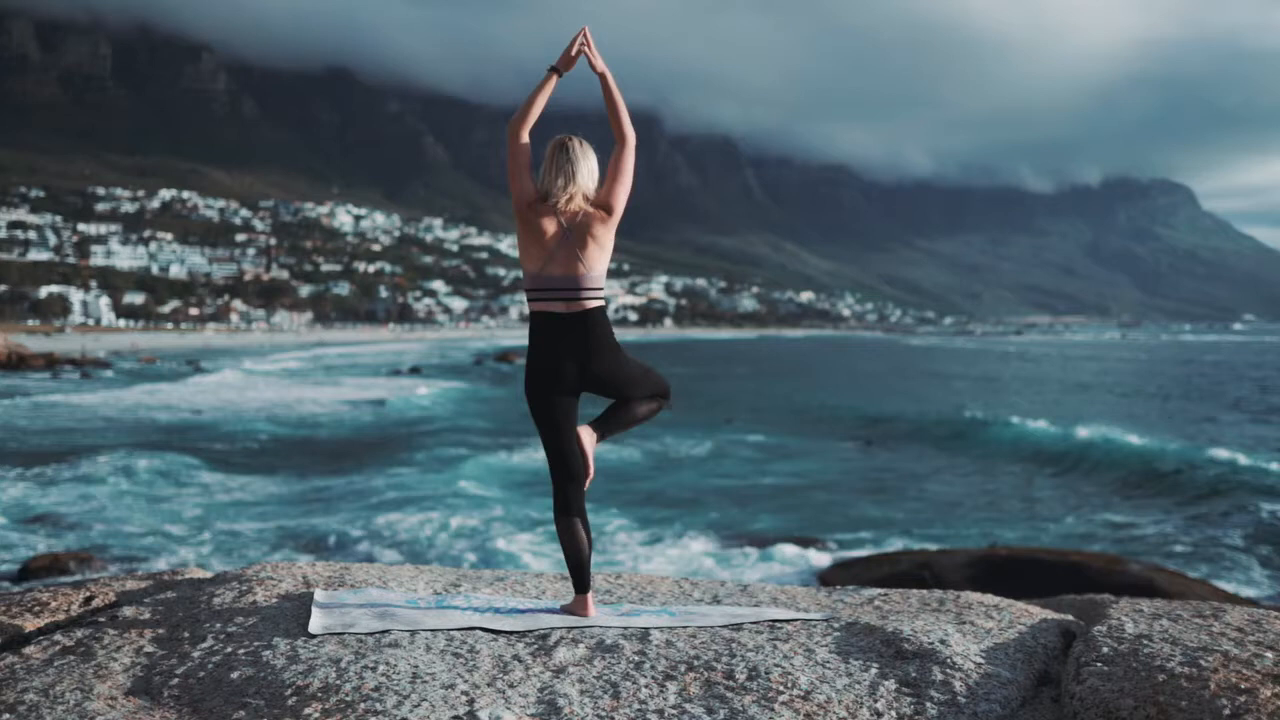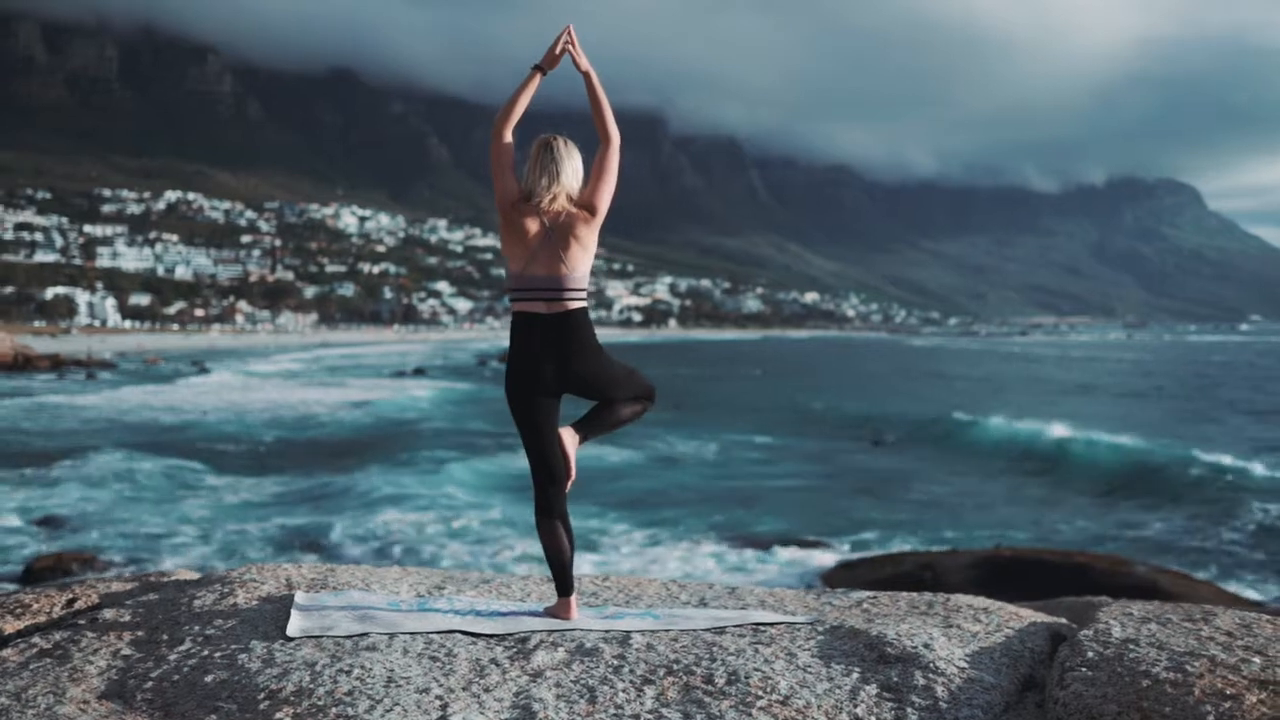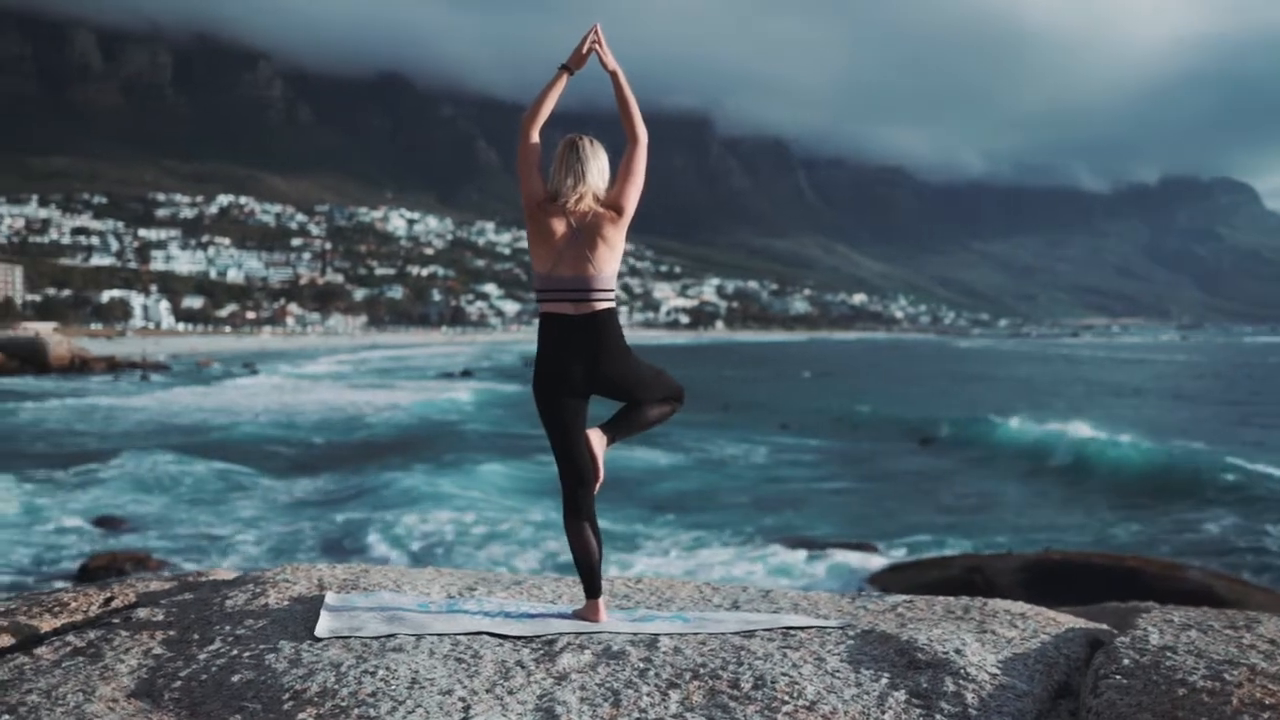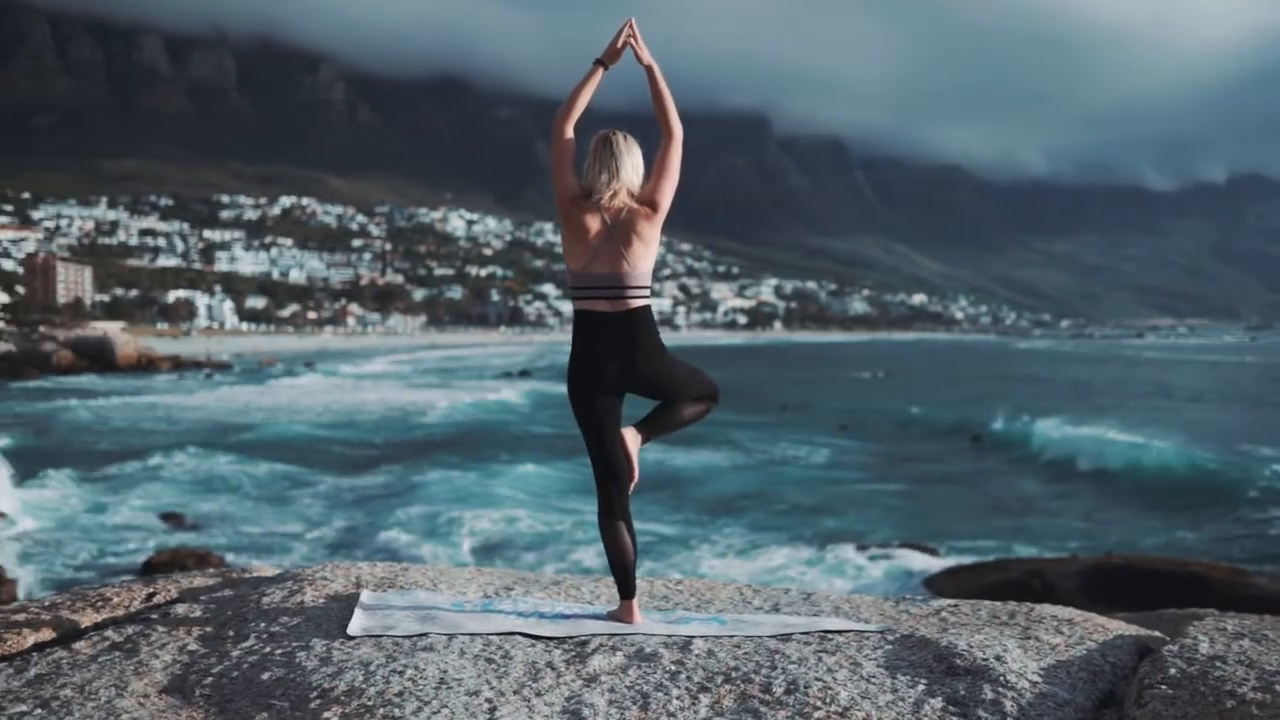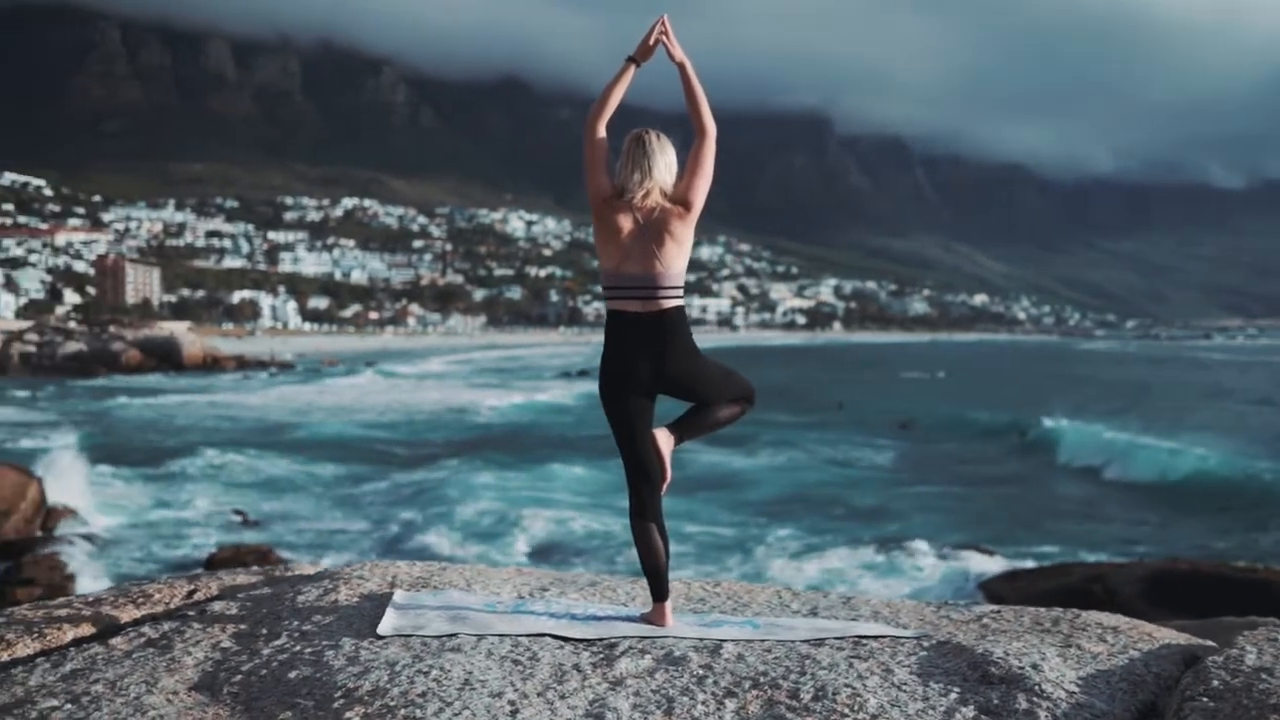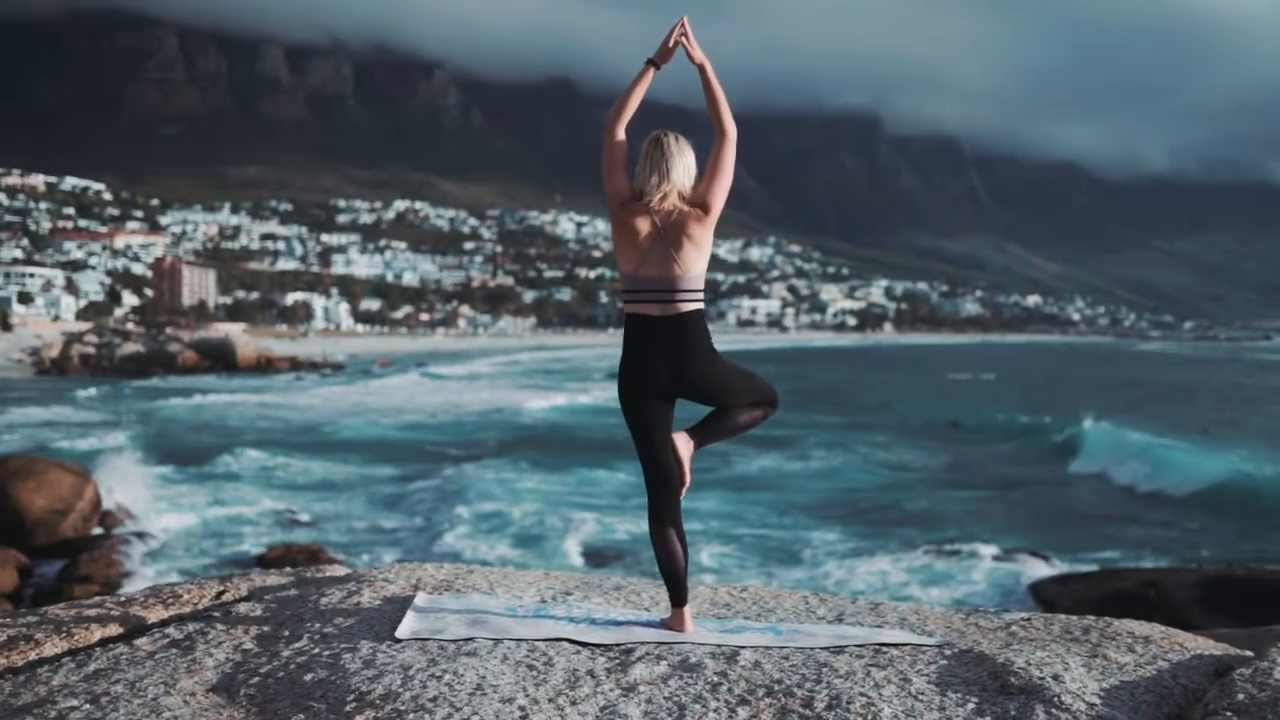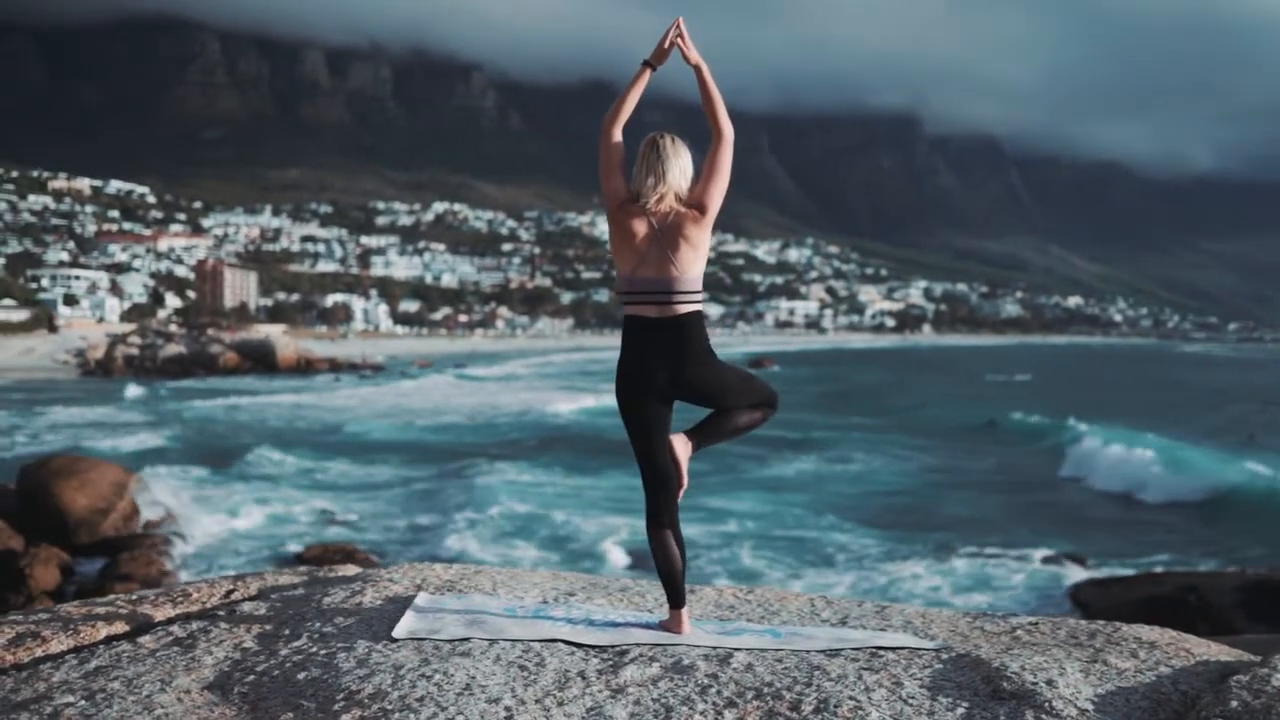
dt=0.7s
person 1, frame 1
left shoulder: (530, 216)
right shoulder: (604, 217)
left elbow: (517, 134)
right elbow: (627, 139)
left wrist: (559, 70)
right wrist: (601, 70)
left hip: (546, 358)
right hip: (596, 352)
left knee: (567, 485)
right knee: (658, 390)
left ankle: (583, 598)
right ankle: (595, 432)
person 1, frame 2
left shoulder: (512, 216)
right shoulder: (587, 217)
left elbow: (501, 133)
right elbow: (612, 139)
left wrist: (542, 68)
right wrist: (585, 68)
left hip: (527, 359)
right hip: (578, 353)
left knee: (547, 486)
right knee: (642, 392)
left ankle: (566, 601)
right ankle: (576, 434)
person 1, frame 3
left shoulder: (539, 217)
right shoulder: (614, 218)
left elbow: (528, 132)
right elbow: (639, 138)
left wrist: (569, 68)
right wrist: (612, 68)
left hip: (554, 360)
right hip: (605, 354)
left knee: (575, 488)
right knee: (671, 394)
left ankle: (594, 604)
right ankle: (604, 436)
person 1, frame 4
left shoulder: (573, 213)
right shoulder: (649, 214)
left elbow: (562, 128)
right elbow: (674, 134)
left wrist: (604, 62)
right wrist: (648, 62)
left hip: (589, 358)
right hip: (640, 352)
left knee: (611, 488)
right knee: (705, 392)
left ankle: (629, 606)
right ankle: (639, 435)
person 1, frame 5
left shoulder: (605, 213)
right shoulder: (682, 214)
left elbow: (594, 127)
right elbow: (707, 132)
left wrist: (635, 60)
right wrist: (680, 60)
left hip: (621, 359)
right hip: (672, 352)
left knee: (643, 489)
right knee: (741, 394)
left ankle: (661, 608)
right ankle: (672, 436)
person 1, frame 6
left shoulder: (624, 216)
right shoulder: (701, 217)
left elbow: (613, 131)
right elbow: (728, 134)
left wrist: (655, 62)
right wrist: (700, 62)
left hip: (640, 362)
right hip: (691, 357)
left knee: (661, 493)
right knee: (764, 398)
left ankle: (680, 613)
right ankle: (691, 439)
person 1, frame 7
left shoulder: (622, 219)
right shoulder: (698, 219)
left elbow: (610, 132)
right elbow: (724, 134)
left wrist: (651, 64)
right wrist: (696, 63)
left hip: (638, 364)
right hip: (690, 359)
left knee: (659, 495)
right knee: (765, 400)
left ankle: (678, 615)
right ankle: (691, 442)
